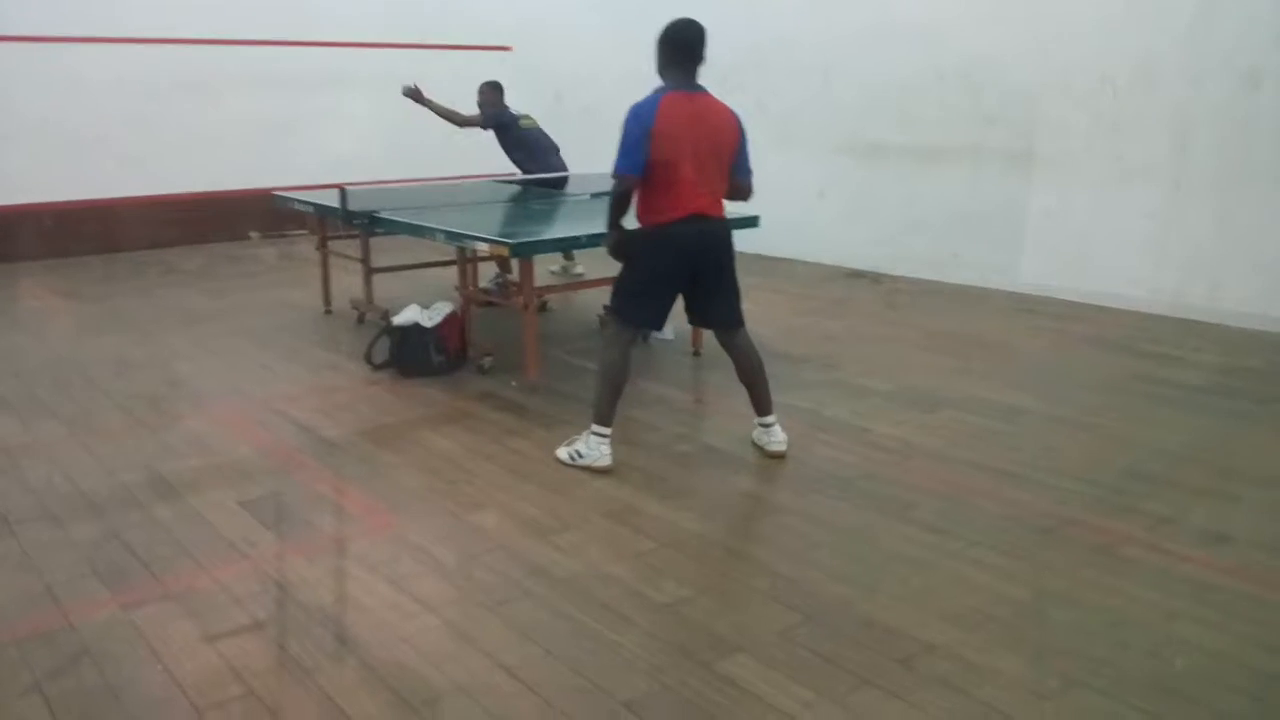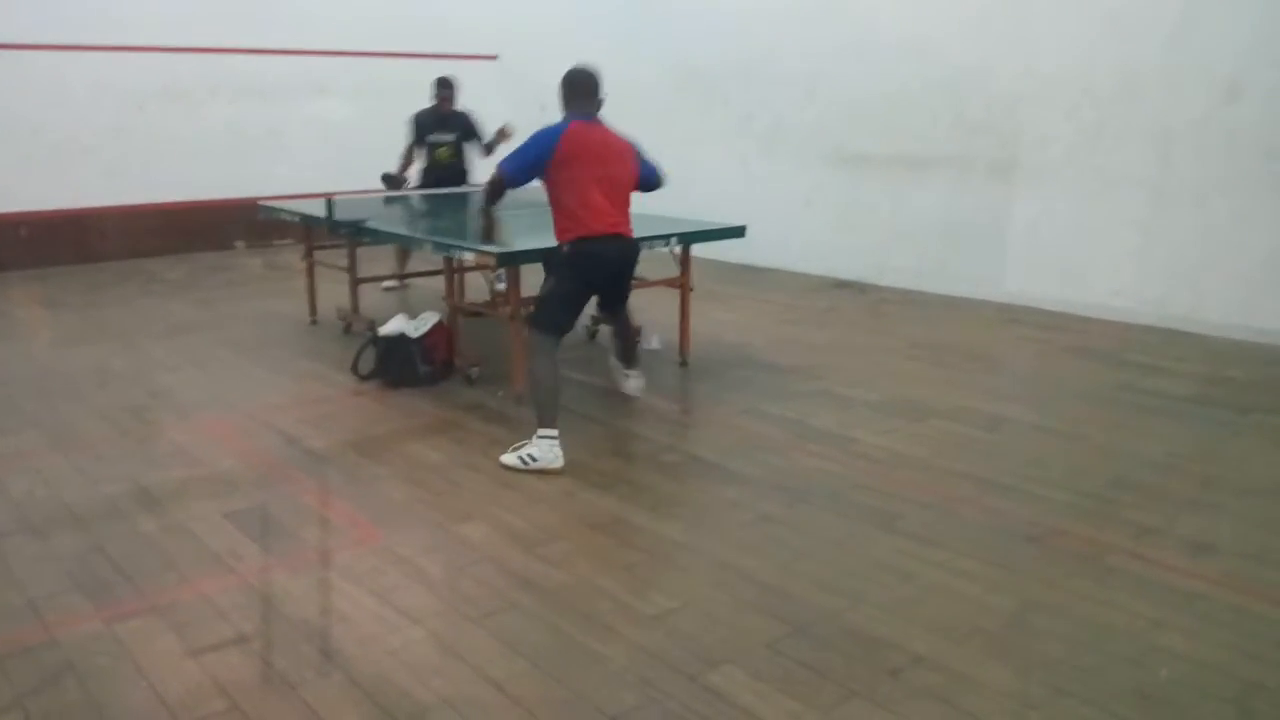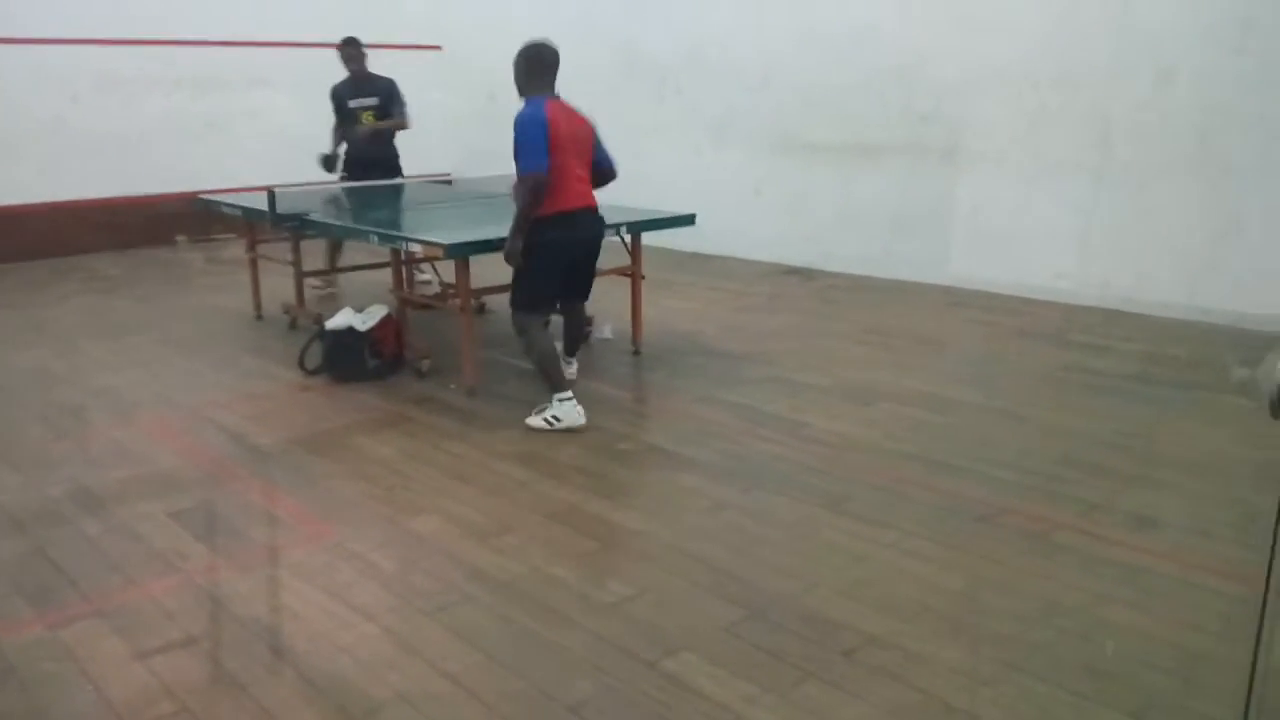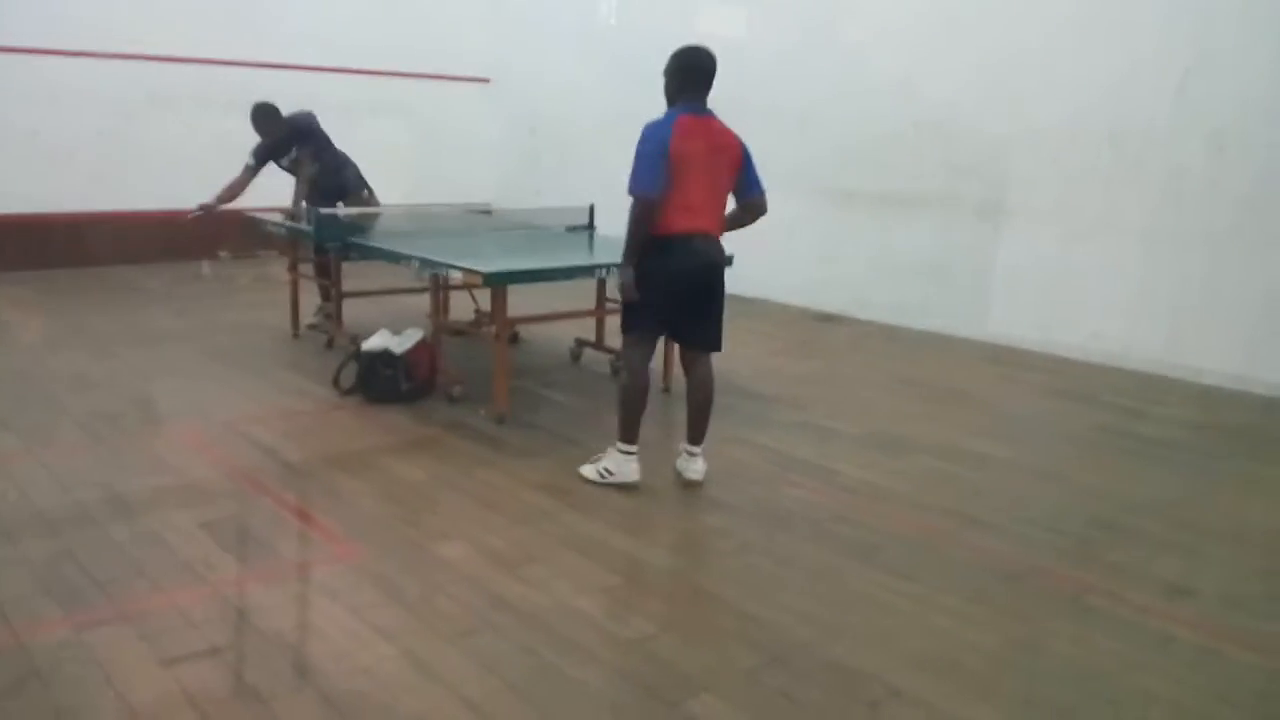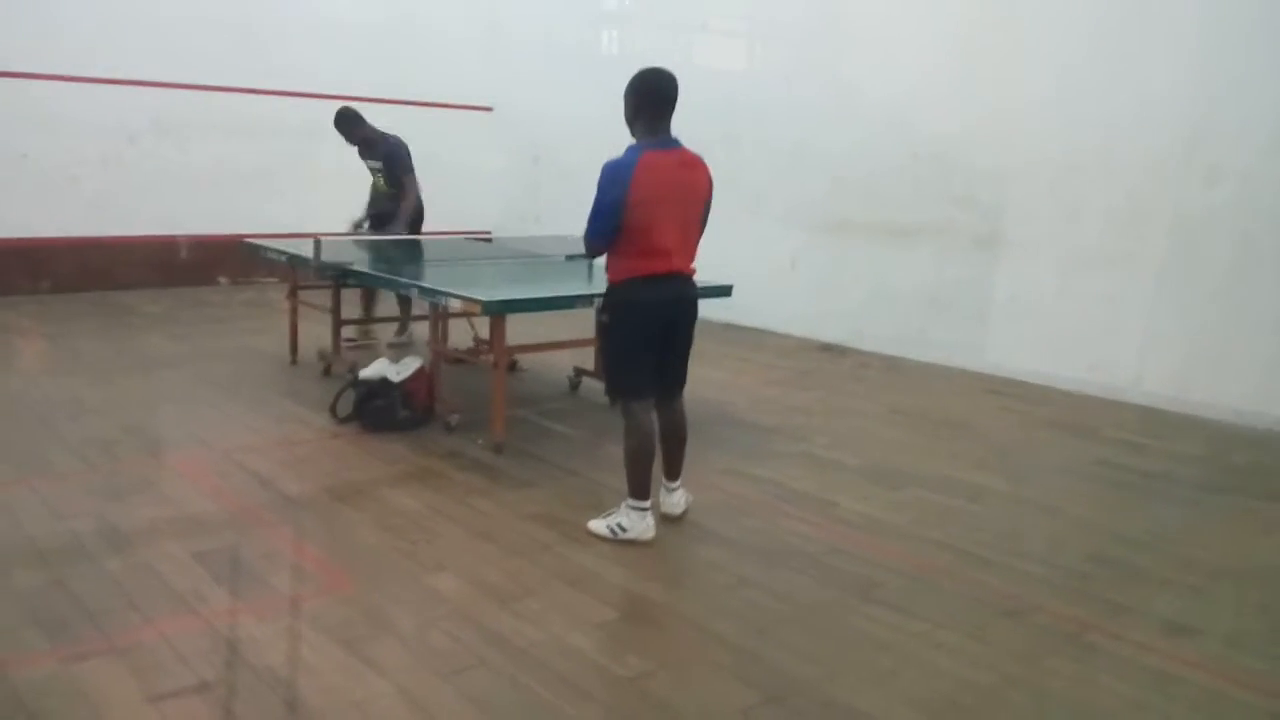
dt=1s
person 1, frame 1
left shoulder: (645, 113)
right shoulder: (727, 118)
left elbow: (626, 184)
right elbow: (742, 189)
left wrist: (613, 229)
left hip: (662, 238)
right hip: (712, 235)
left knee: (618, 335)
right knee: (734, 334)
left ankle: (598, 441)
right ankle: (769, 428)
person 1, frame 2
left shoulder: (554, 138)
right shoulder: (625, 146)
left elbow: (500, 179)
right elbow: (655, 179)
left wrist: (487, 214)
left hip: (581, 251)
right hip: (622, 248)
left knee: (542, 340)
right knee: (615, 309)
left ankle: (546, 440)
right ankle: (629, 373)
person 1, frame 3
left shoulder: (530, 117)
right shoulder: (578, 119)
left elbow: (534, 181)
right elbow: (606, 173)
left wrist: (516, 235)
left hip: (553, 229)
right hip: (588, 223)
left knee: (527, 317)
right knee: (572, 302)
left ankle: (564, 403)
right ankle: (568, 363)
person 1, frame 4
left shoulder: (659, 132)
right shoulder: (731, 141)
left elbow: (646, 201)
right elbow: (755, 206)
left wrist: (628, 262)
left hip: (663, 253)
right hip: (707, 256)
left knee: (636, 352)
right knee: (698, 357)
left ankle: (625, 455)
right ankle: (693, 455)
person 1, frame 5
left shoulder: (620, 171)
right shoulder: (699, 169)
left elbow: (594, 245)
left hip: (634, 297)
right hip: (680, 292)
left knee: (636, 404)
right knee: (670, 397)
left ankle: (638, 512)
right ankle: (673, 490)
person 2, frame 1
left shoulder: (499, 115)
right shoulder: (520, 118)
left elbow: (461, 121)
right elbow: (551, 148)
left wrist: (423, 101)
left hip: (541, 176)
right hip: (558, 172)
left ankle: (505, 276)
right ankle: (571, 263)
person 2, frame 2
left shoulder: (463, 120)
right shoulder: (421, 119)
left elbow: (485, 150)
right elbow: (413, 147)
left wrist: (495, 141)
right wrist: (401, 171)
left hip: (456, 181)
right hip: (431, 181)
right ankle: (400, 275)
person 2, frame 3
left shoulder: (386, 85)
right shoulder: (338, 91)
left elbow: (403, 122)
left wrist: (374, 127)
right wrist: (335, 147)
left hip: (386, 162)
right hip: (355, 163)
right ankle: (329, 272)
person 2, frame 4
left shoulder: (304, 123)
right shoulder: (265, 148)
left elbow: (306, 166)
right elbow: (241, 182)
left wrist: (298, 203)
right wrist: (212, 205)
left hip: (346, 179)
right hip: (319, 192)
right knee: (321, 247)
right ankle: (327, 305)
person 2, frame 5
left shoulder: (393, 146)
right shoulder: (364, 149)
left elbow: (411, 187)
left wrist: (400, 224)
right wrist: (365, 215)
left hip: (403, 218)
right hip: (380, 217)
left ankle: (404, 327)
right ankle: (365, 328)
